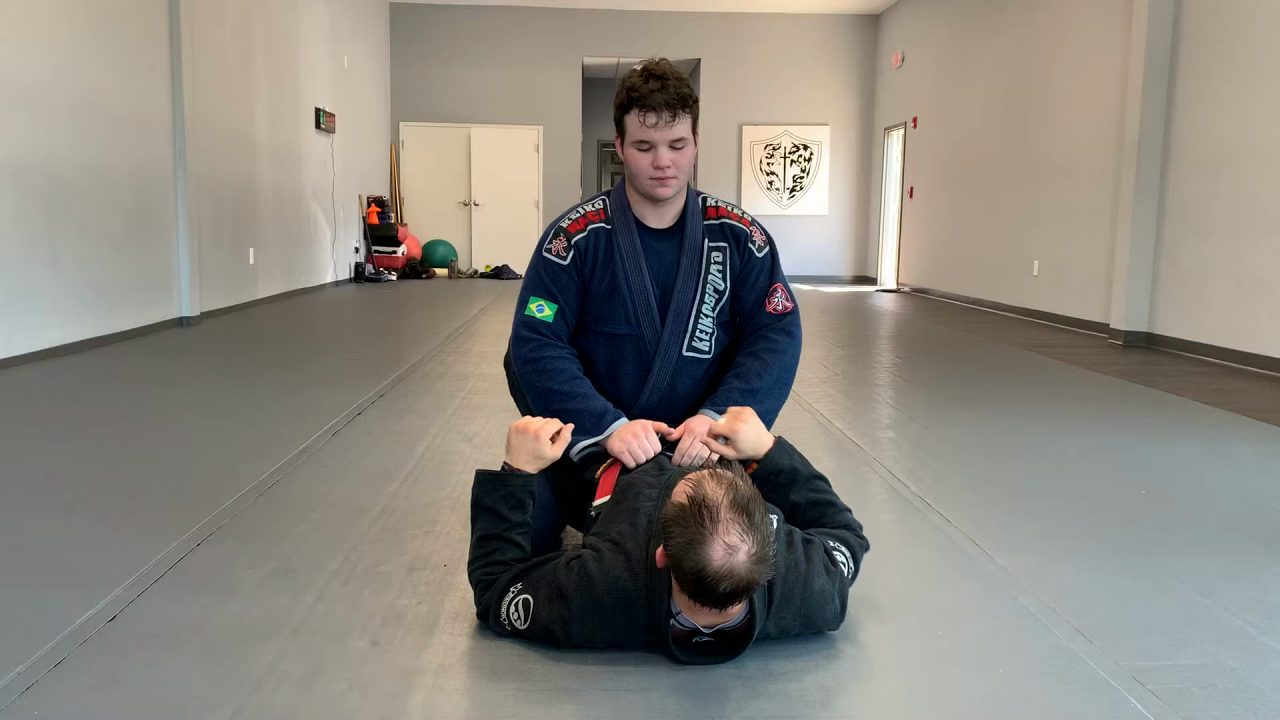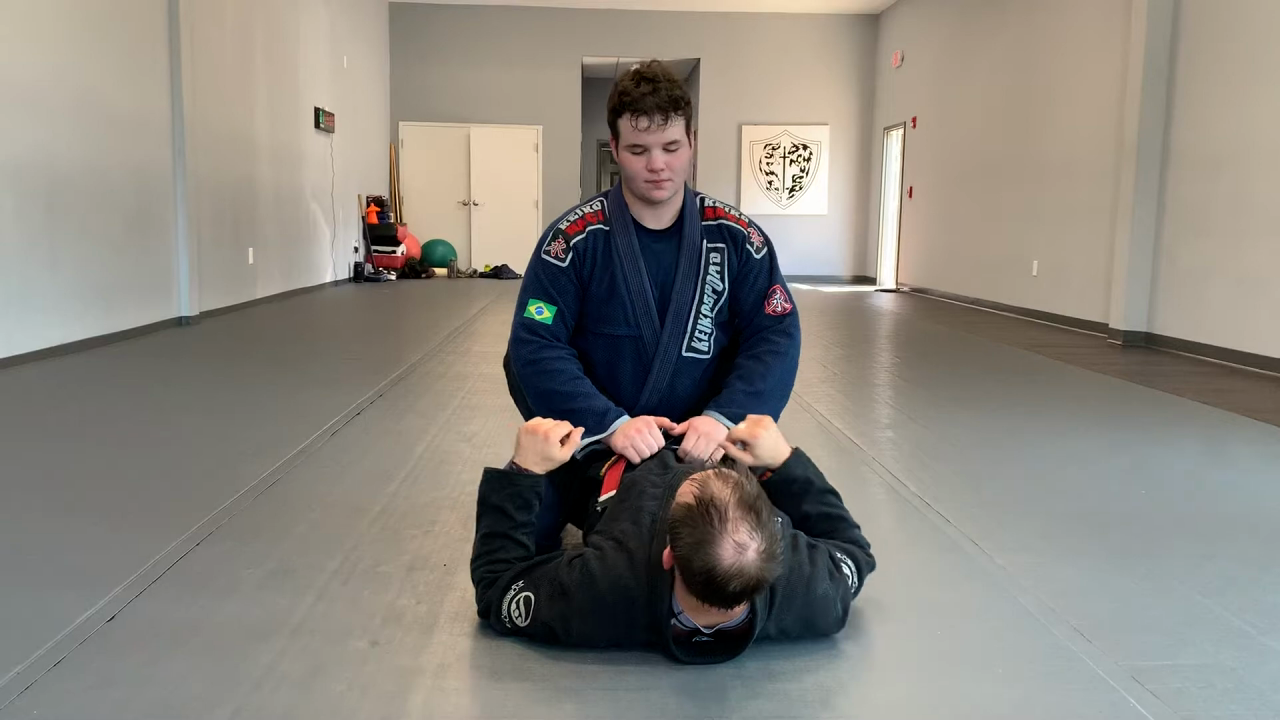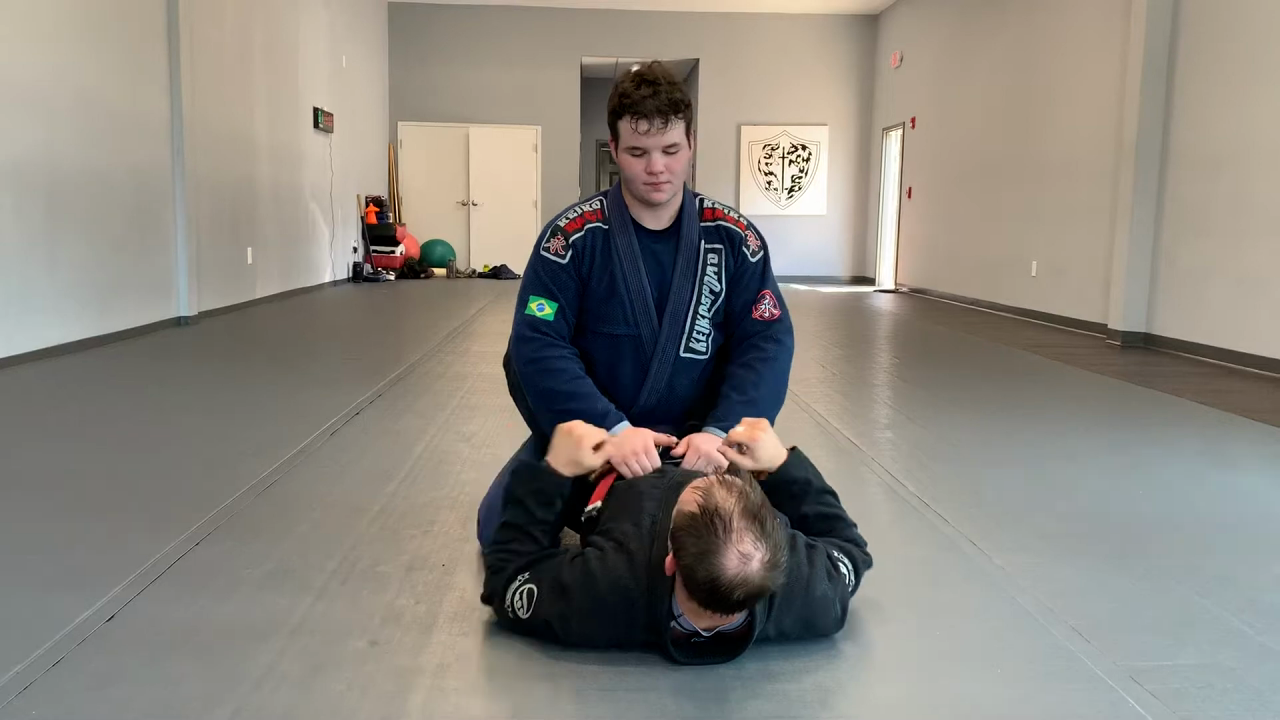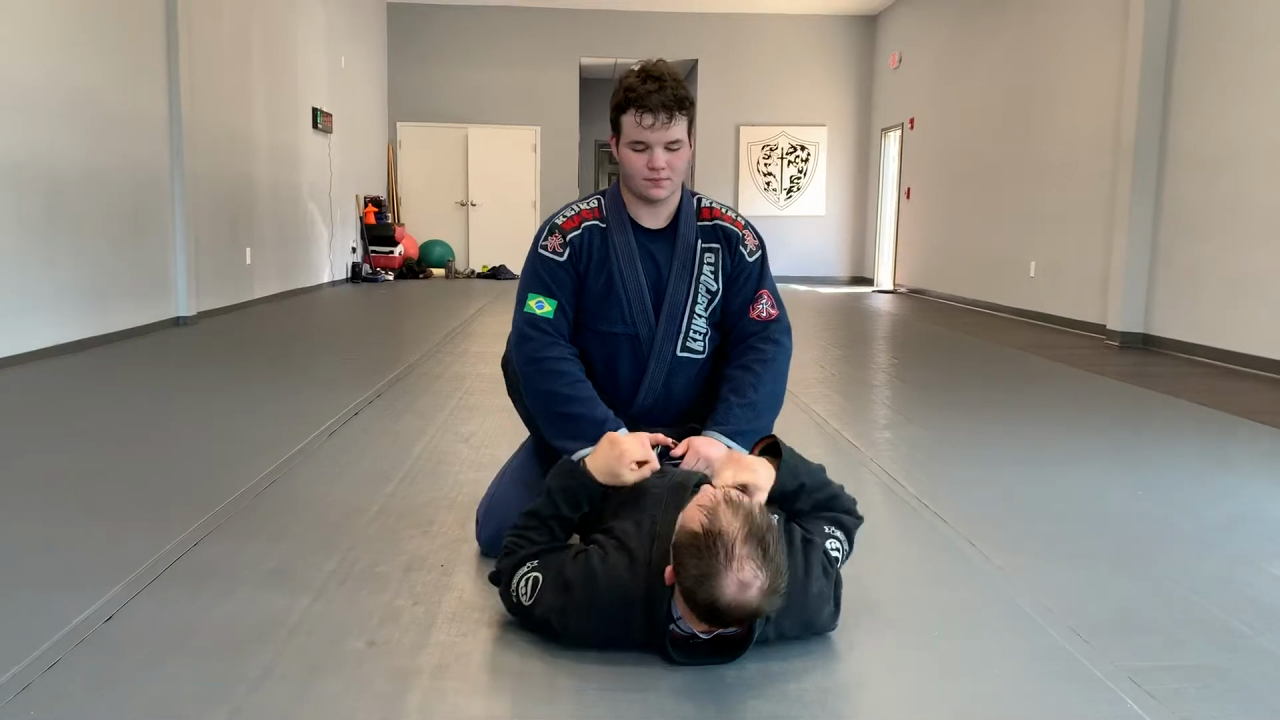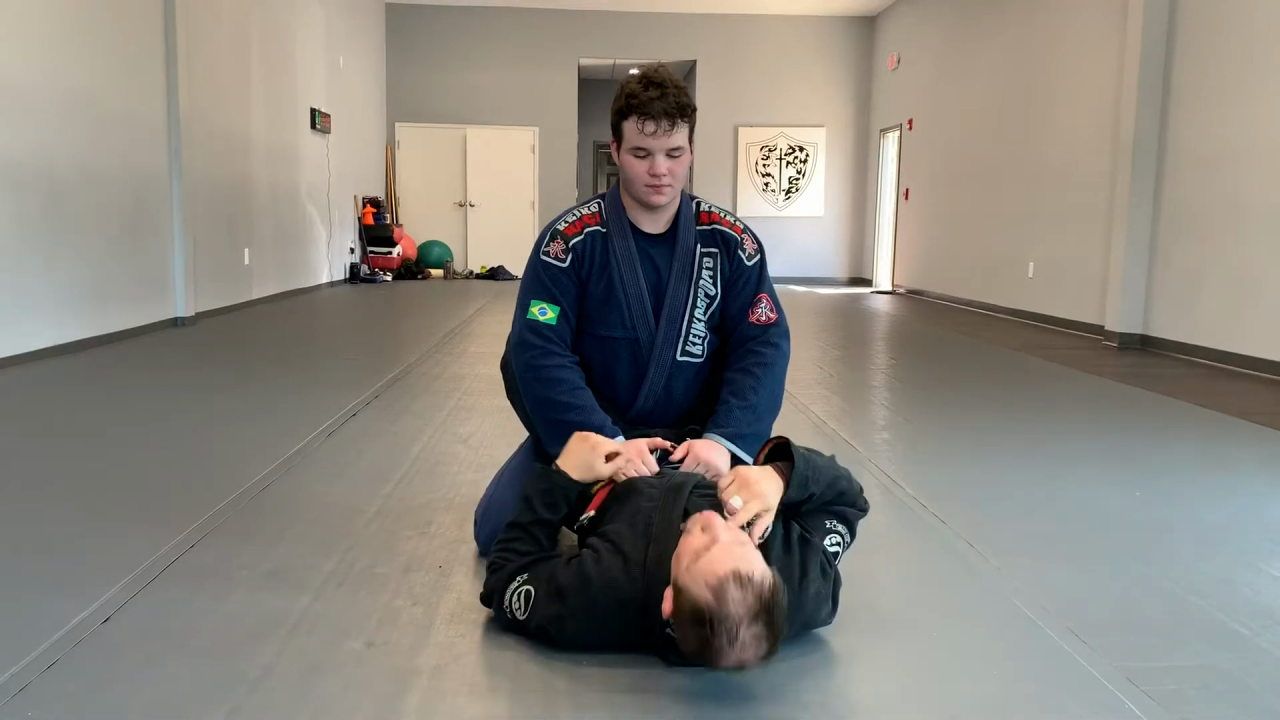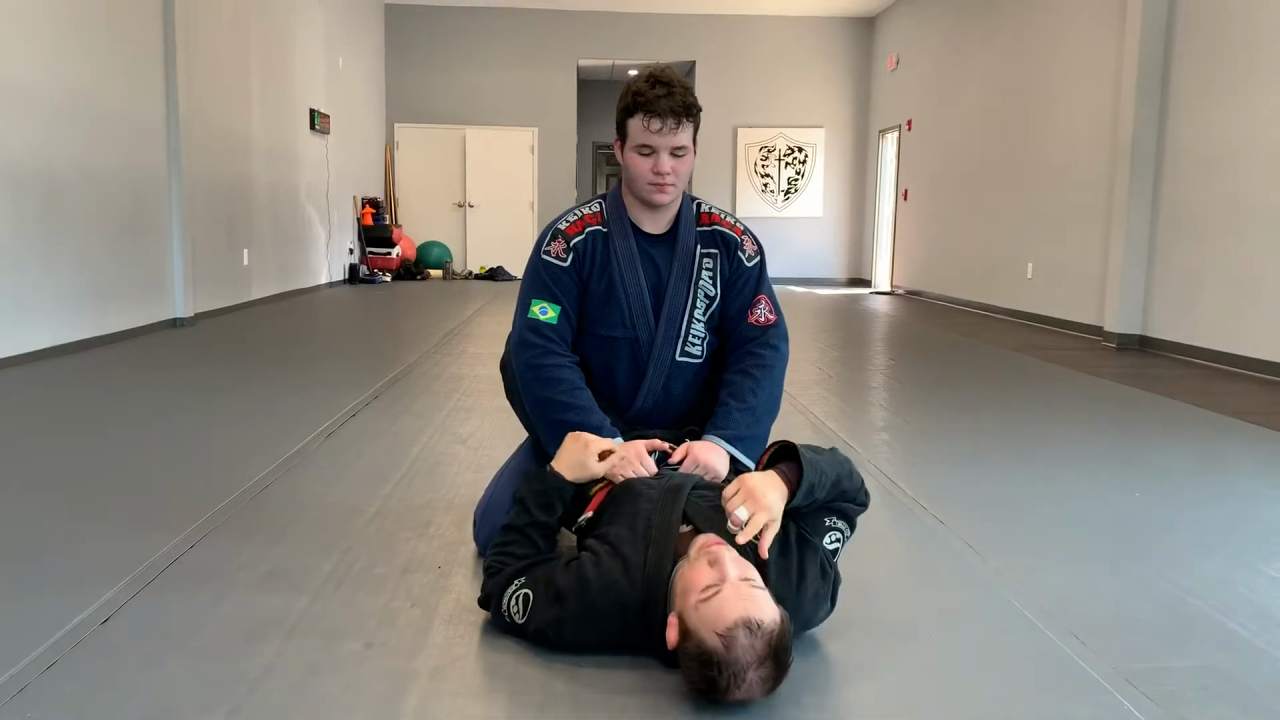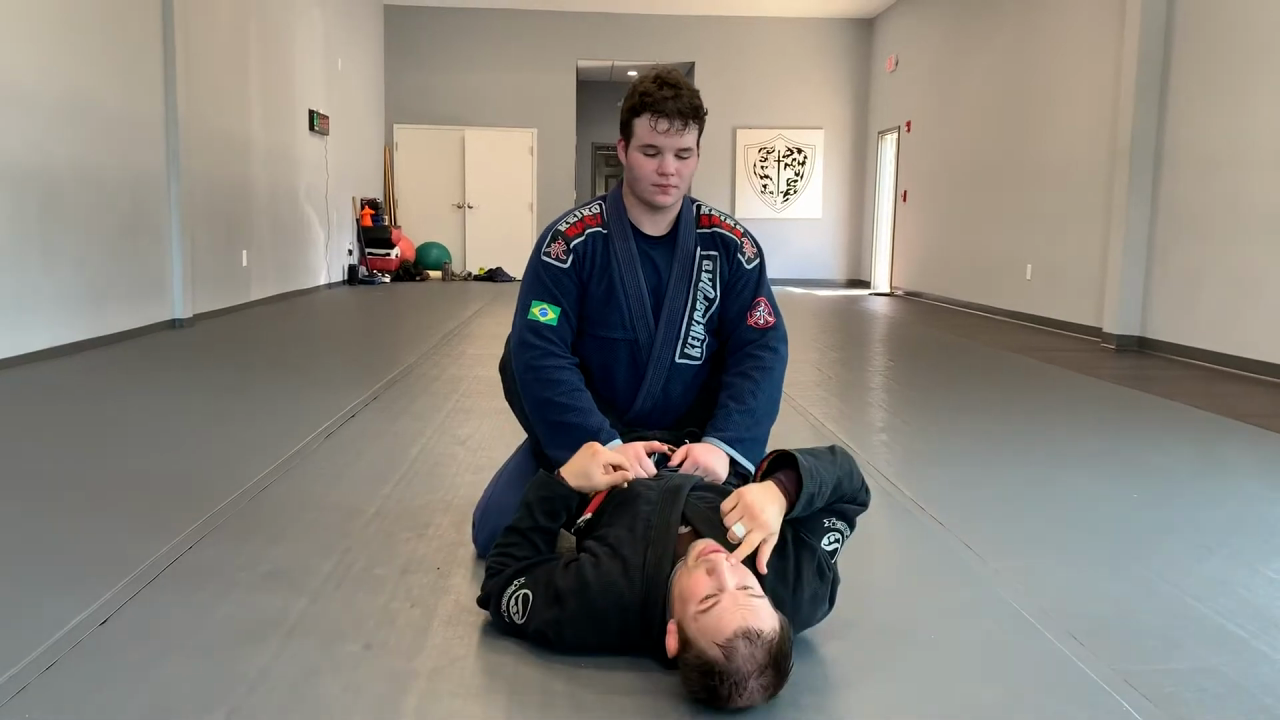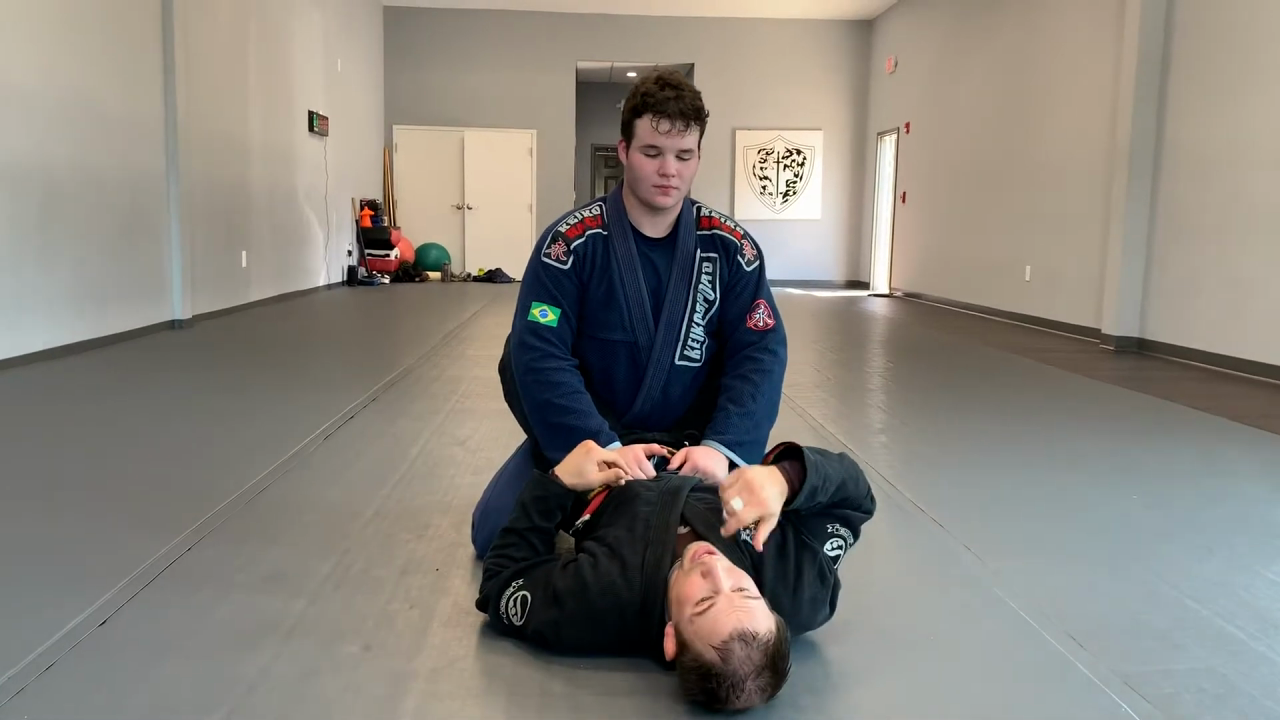
dt=0.2s
person 1, frame 1
left shoulder: (739, 237)
right shoulder: (574, 236)
left elbow: (775, 335)
right elbow: (535, 347)
left wrist: (720, 417)
right wrist: (609, 426)
left hip: (704, 436)
right hip: (592, 436)
person 1, frame 2
left shoulder: (736, 235)
right shoulder: (573, 238)
left elbow: (775, 342)
right elbow: (536, 352)
left wrist: (722, 419)
right wrist: (611, 424)
left hip: (700, 445)
right hip: (592, 439)
person 1, frame 3
left shoulder: (733, 236)
right shoulder: (573, 237)
left elbow: (767, 342)
right elbow: (538, 347)
left wrist: (721, 431)
right wrist: (609, 430)
left hip: (695, 439)
right knee: (502, 529)
person 1, frame 4
left shoulder: (730, 237)
right shoulder: (570, 234)
left elbow: (764, 342)
right elbow: (537, 346)
left wrist: (722, 434)
right wrist: (606, 435)
left hip: (693, 437)
right hip: (585, 435)
right knee: (500, 530)
person 1, frame 5
left shoulder: (729, 241)
right shoulder: (571, 239)
left elbow: (763, 346)
right elbow: (538, 354)
left wrist: (723, 438)
right wrist: (605, 442)
left hip: (693, 439)
right hip: (585, 437)
right knee: (499, 530)
person 1, frame 6
left shoulder: (728, 242)
right shoulder: (572, 239)
left elbow: (762, 348)
right elbow: (538, 353)
left wrist: (721, 440)
right wrist: (602, 443)
left hip: (693, 438)
right hip: (584, 436)
right knee: (497, 530)
person 1, frame 7
left shoulder: (729, 245)
right shoulder: (572, 240)
left elbow: (761, 350)
right elbow: (538, 354)
left wrist: (721, 442)
right wrist: (602, 446)
left hip: (693, 439)
right hip: (584, 439)
right knee: (497, 532)
person 1, frame 8
left shoulder: (730, 246)
right shoulder: (572, 241)
left elbow: (760, 353)
right elbow: (538, 356)
left wrist: (720, 446)
right wrist: (601, 449)
left hip: (693, 440)
right hip: (584, 440)
right knee: (496, 532)
person 2, frame 1
left shoulder: (599, 598)
right shoulder: (811, 596)
left elbow: (494, 589)
right elbow: (845, 534)
left wrist: (518, 470)
right wrist: (769, 451)
person 2, frame 2
left shoulder: (600, 597)
right shoulder: (814, 601)
left elbow: (496, 589)
right elbow: (852, 550)
left wrist: (525, 470)
right wrist: (785, 462)
person 2, frame 3
left shoulder: (595, 601)
right shoulder: (814, 602)
left elbow: (504, 579)
right elbow: (849, 549)
left wrist: (554, 472)
right wrist: (783, 463)
person 2, frame 4
left shoulder: (597, 598)
right shoulder: (809, 599)
left elbow: (515, 569)
right elbow: (838, 510)
left wrist: (587, 476)
right wrist: (773, 467)
person 2, frame 5
left shoulder: (596, 601)
right shoulder: (806, 593)
left elbow: (503, 580)
right elbow: (844, 499)
left wrist: (563, 476)
right wrist: (780, 475)
person 2, frame 6
left shoulder: (594, 605)
right shoulder: (803, 592)
left elbow: (501, 584)
right elbow: (847, 488)
left wrist: (556, 476)
right wrist: (785, 477)
person 2, frame 7
left shoulder: (596, 609)
right shoulder: (802, 592)
left elbow: (502, 586)
right elbow: (847, 486)
left wrist: (561, 484)
right wrist: (783, 488)
person 2, frame 8
left shoulder: (596, 610)
right shoulder: (801, 595)
left elbow: (500, 585)
right elbow: (852, 496)
left wrist: (555, 484)
right wrist: (787, 477)
